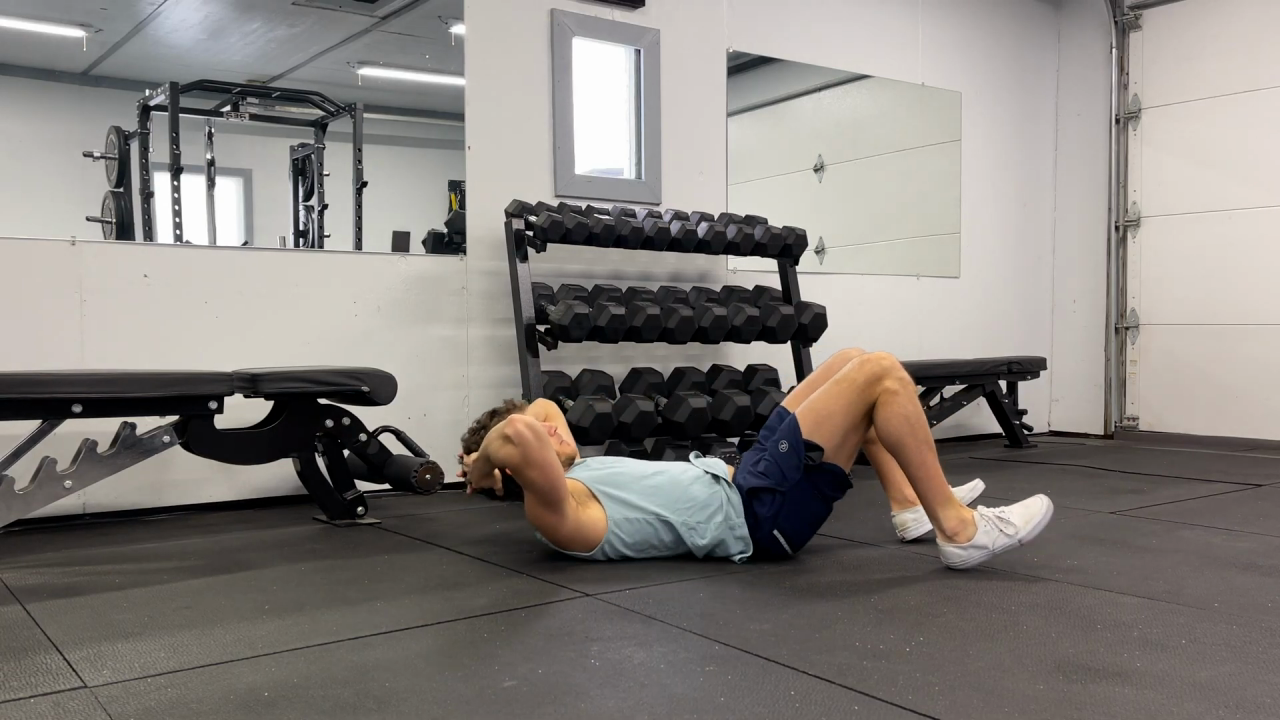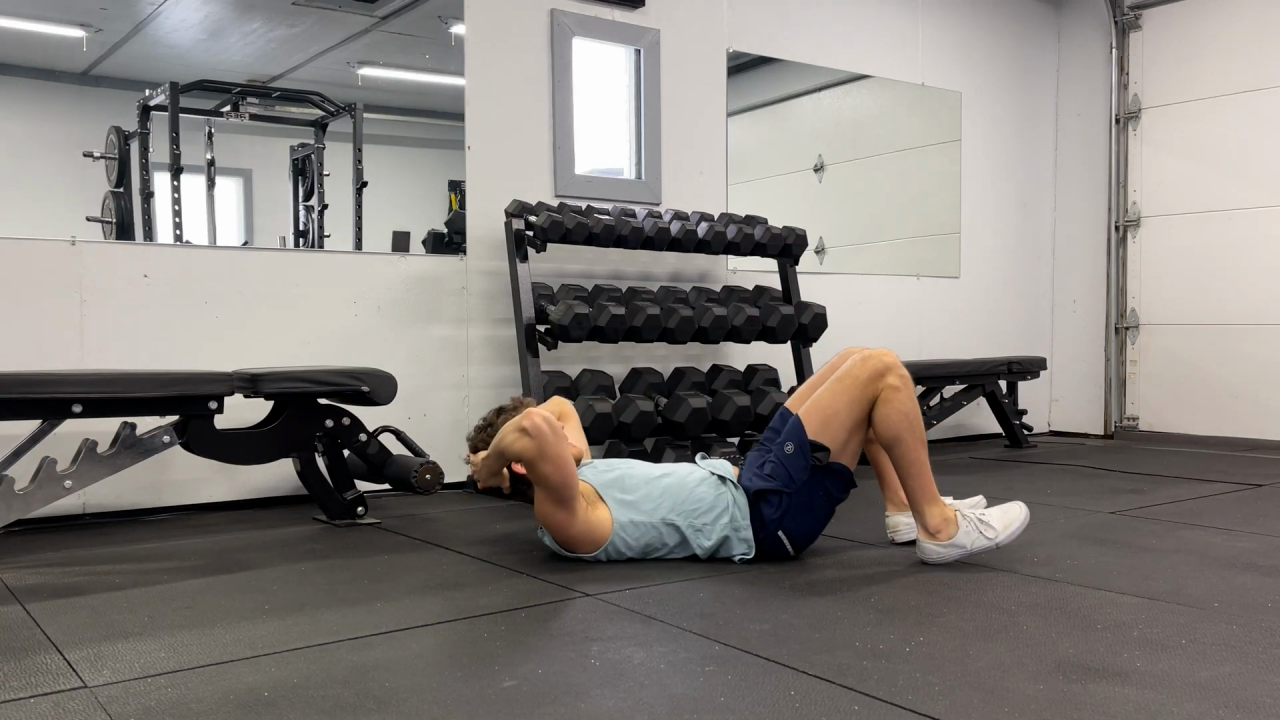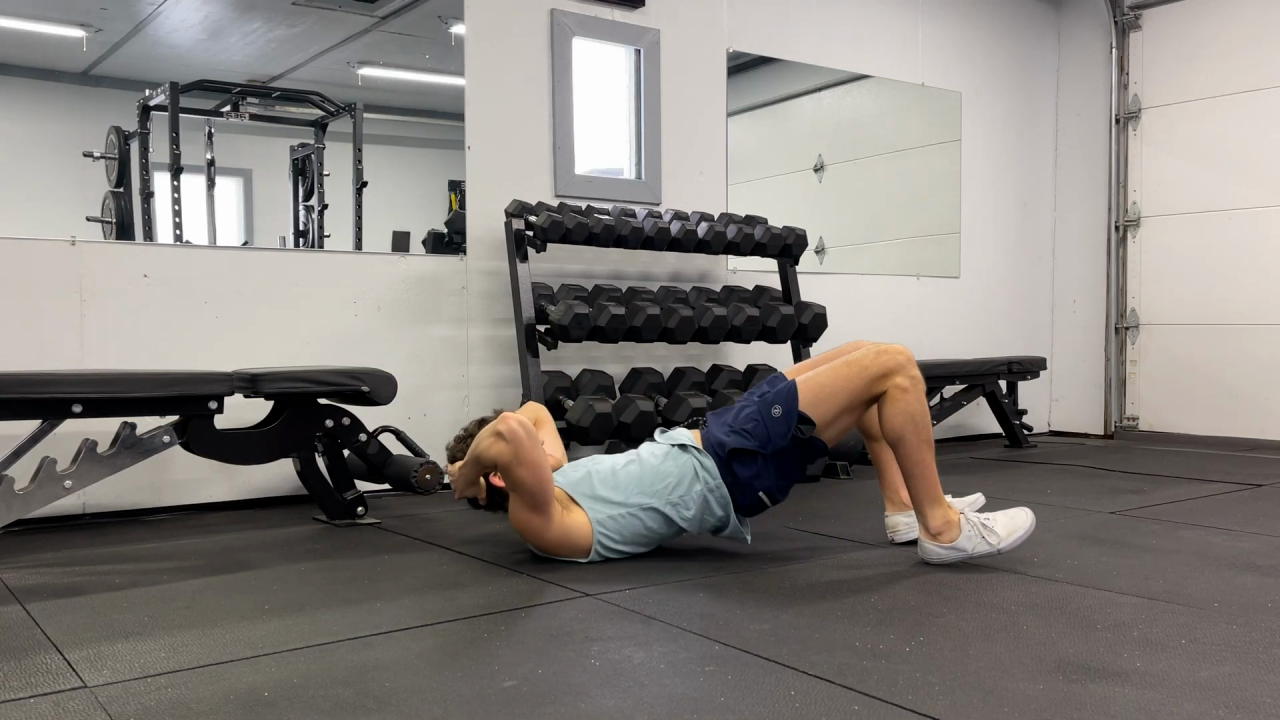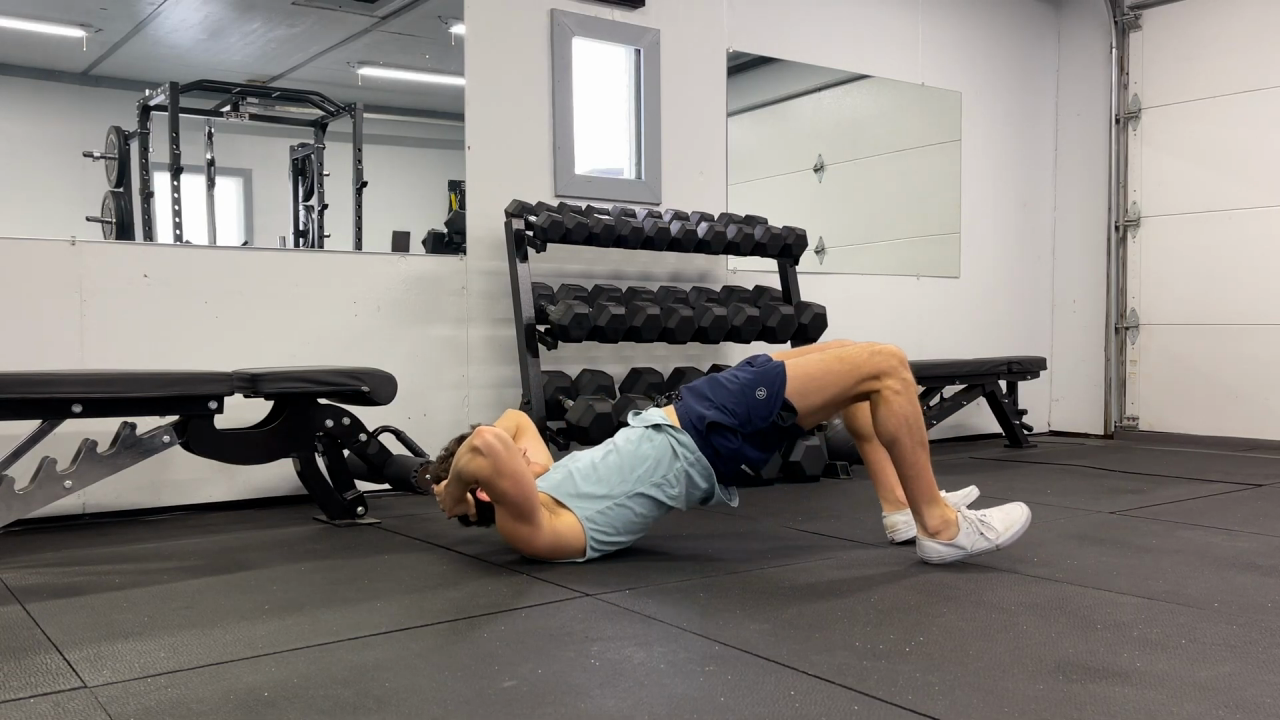
dt=0.3s
person 1, frame 1
left shoulder: (572, 479)
right shoulder: (558, 516)
left elbow: (543, 406)
right elbow: (518, 432)
left wrist: (484, 461)
right wrist: (480, 470)
left hip: (739, 482)
right hip: (762, 512)
left knee: (855, 363)
right knee: (882, 373)
left ankle: (911, 507)
right ankle: (958, 529)
person 1, frame 2
left shoulder: (577, 481)
right shoulder: (564, 516)
left elbow: (557, 405)
right elbow: (534, 427)
right wrist: (489, 466)
left hip: (743, 478)
right hip: (765, 511)
left knee: (860, 367)
right knee: (882, 370)
left ankle: (906, 512)
right ankle: (939, 527)
person 1, frame 3
left shoulder: (554, 487)
right shoulder: (540, 523)
left elbow: (533, 411)
right elbow: (507, 432)
left wrist: (494, 471)
right wrist: (467, 474)
left hip: (720, 443)
right hip: (733, 458)
left knee: (865, 357)
right knee: (896, 367)
left ankle: (905, 510)
right ankle: (942, 530)
person 1, frame 4
left shoulder: (540, 489)
right shoulder: (527, 529)
left elbow: (514, 418)
right elbow: (486, 443)
right wrist: (453, 492)
left hip: (699, 419)
left knee: (853, 359)
right knee: (887, 367)
left ankle: (902, 509)
right ankle: (939, 527)
